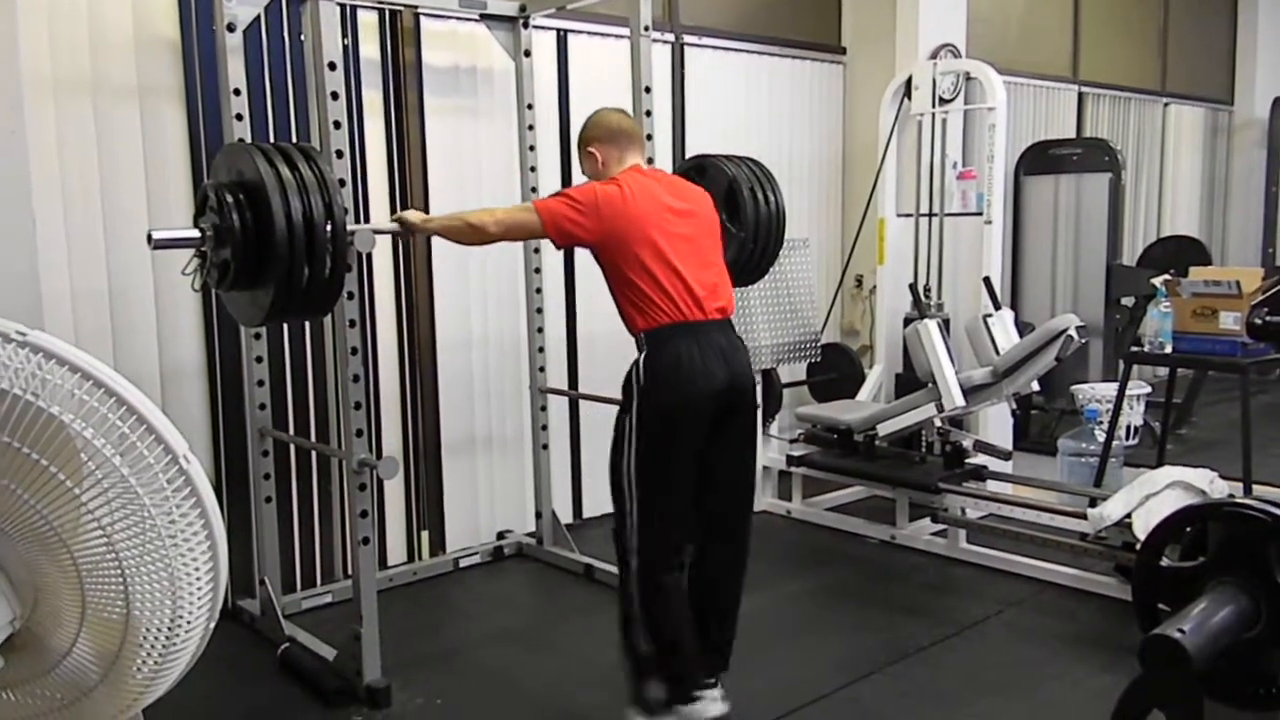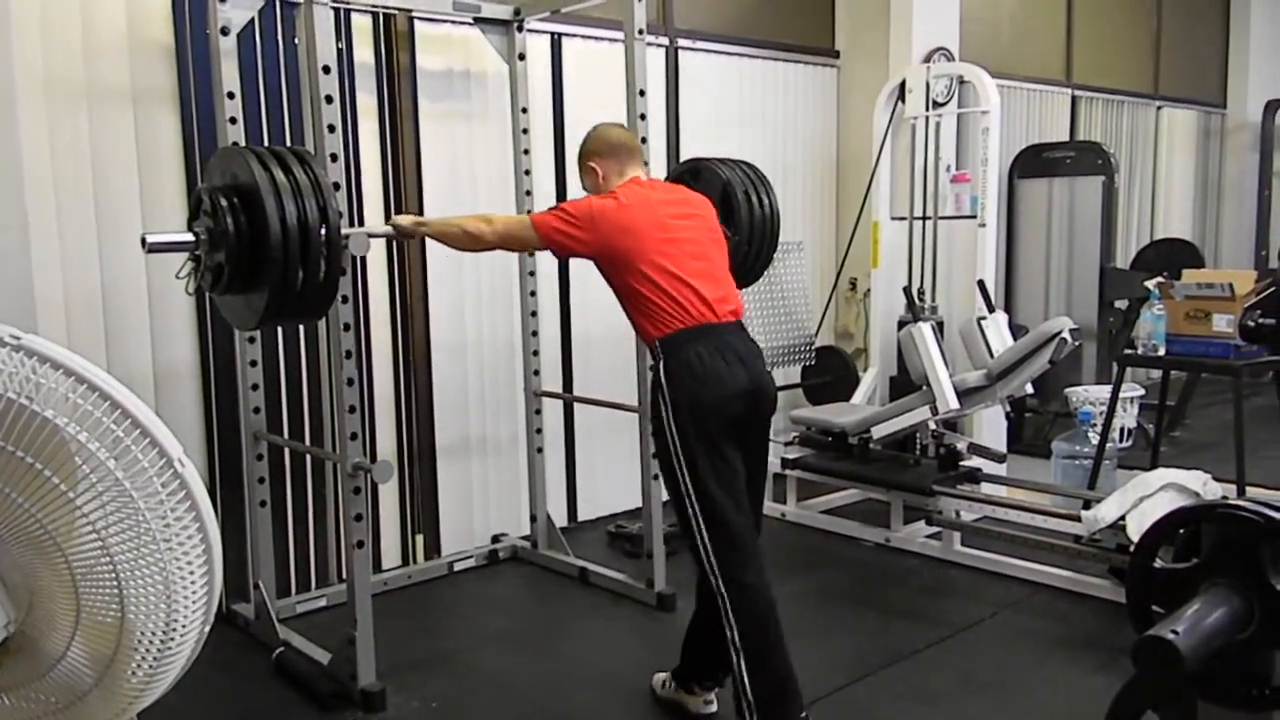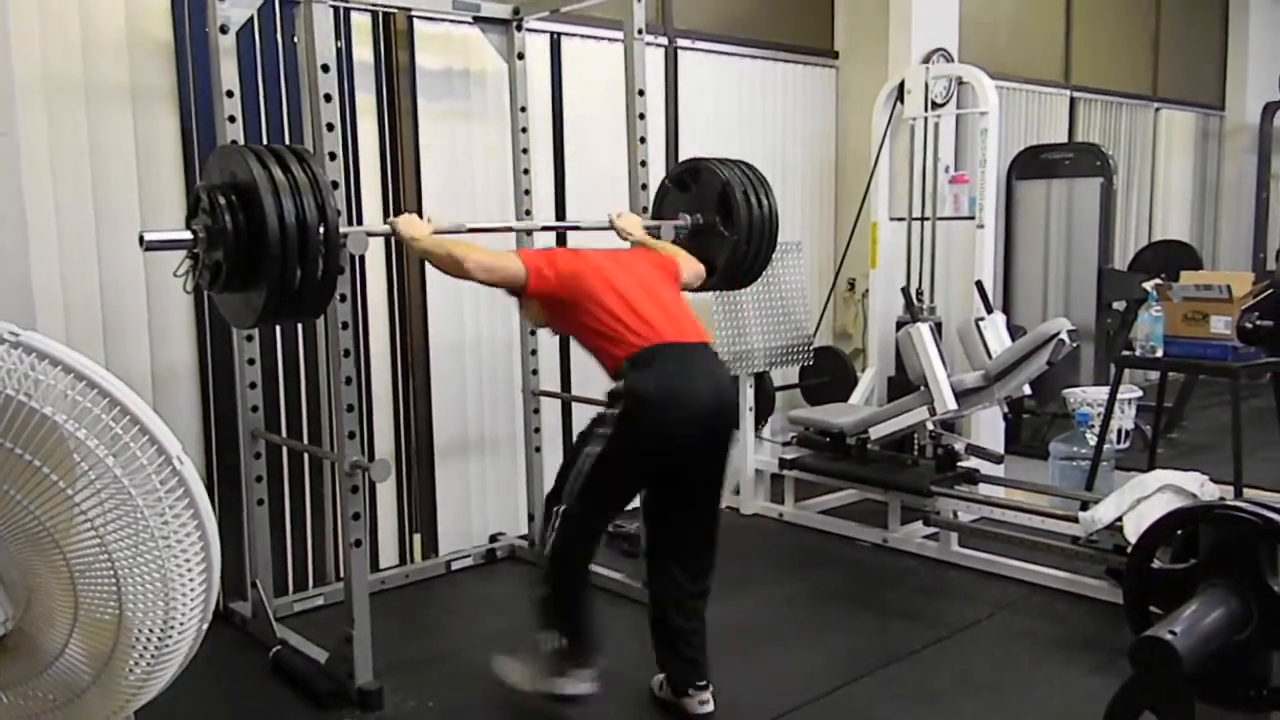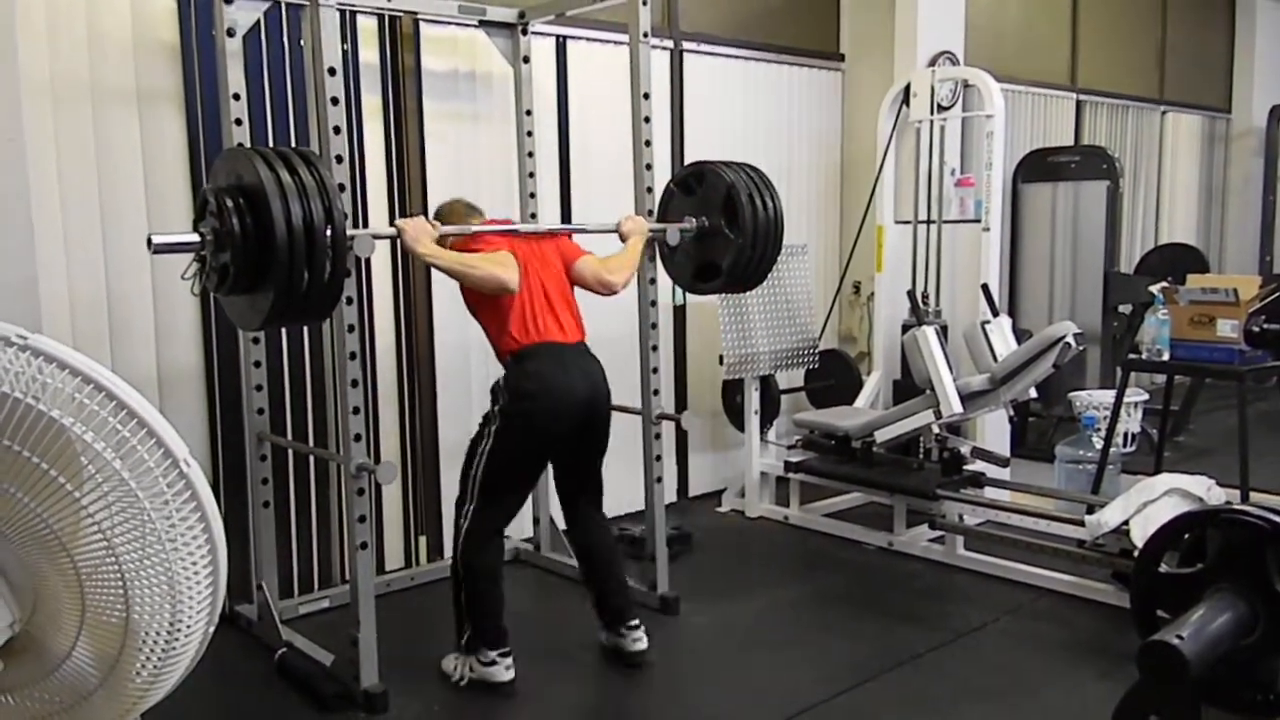
dt=0.5s
person 1, frame 1
left shoulder: (601, 201)
right shoulder: (696, 196)
left elbow: (490, 225)
left wrist: (424, 222)
left hip: (673, 365)
right hip: (730, 356)
left knee: (652, 542)
right knee: (723, 531)
person 1, frame 2
left shoulder: (600, 214)
right shoulder: (695, 202)
left elbow: (489, 234)
left wrist: (418, 226)
left hip: (694, 375)
right hip: (747, 362)
left knee: (728, 553)
right knee: (731, 539)
person 1, frame 3
left shoulder: (550, 270)
right shoulder: (632, 258)
left elbow: (478, 264)
right elbow: (695, 270)
left wrist: (417, 238)
right wrist: (639, 237)
left hip: (658, 390)
right hip: (714, 383)
left knee: (570, 519)
right knee: (685, 543)
left ankle: (570, 663)
person 1, frame 4
left shoulder: (469, 246)
right shoulder: (550, 240)
left elbow: (504, 278)
right elbow: (611, 279)
left wrist: (426, 249)
right wrist: (635, 238)
left hip: (538, 384)
right hip: (590, 376)
left knee: (480, 515)
right knee: (584, 505)
left ankle: (487, 653)
right ankle: (625, 625)
